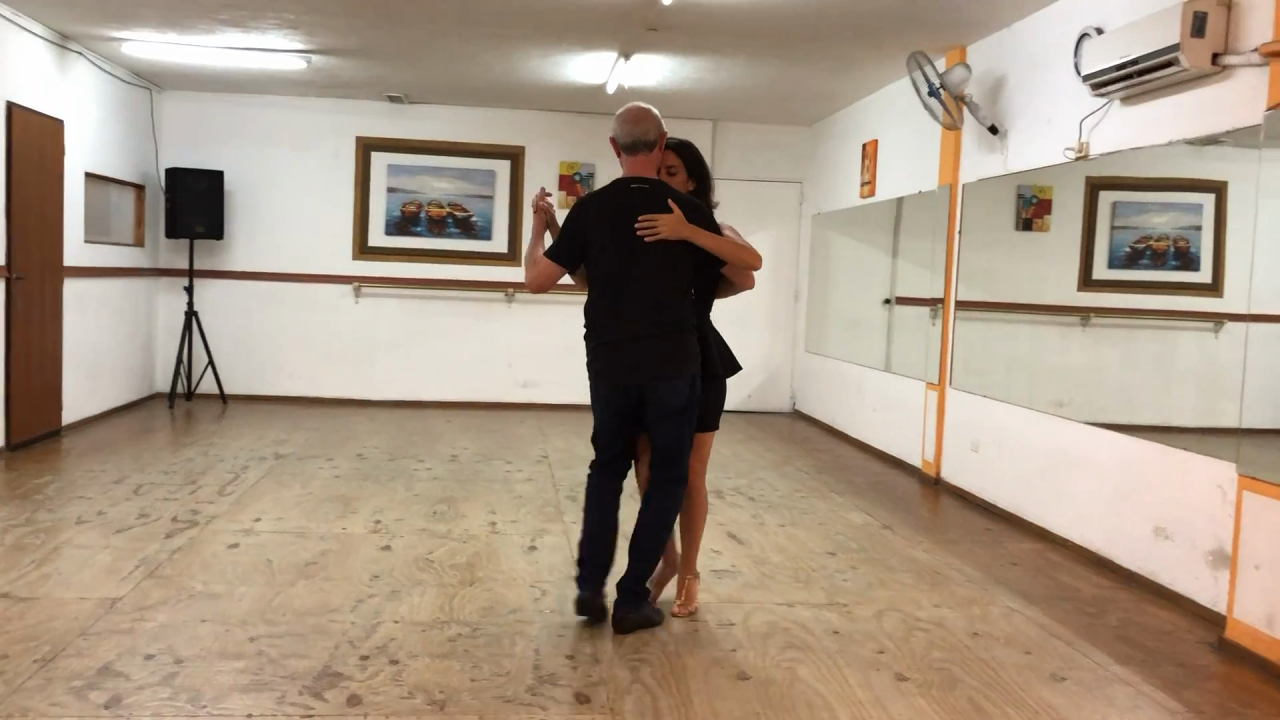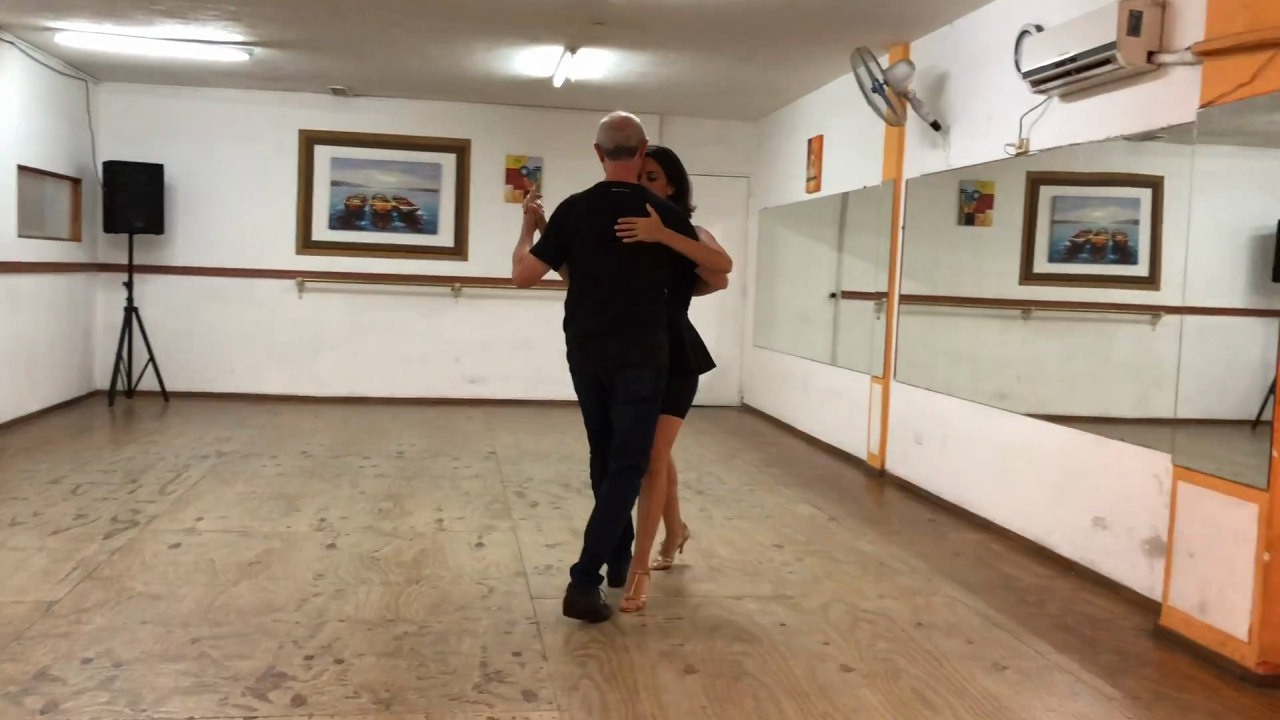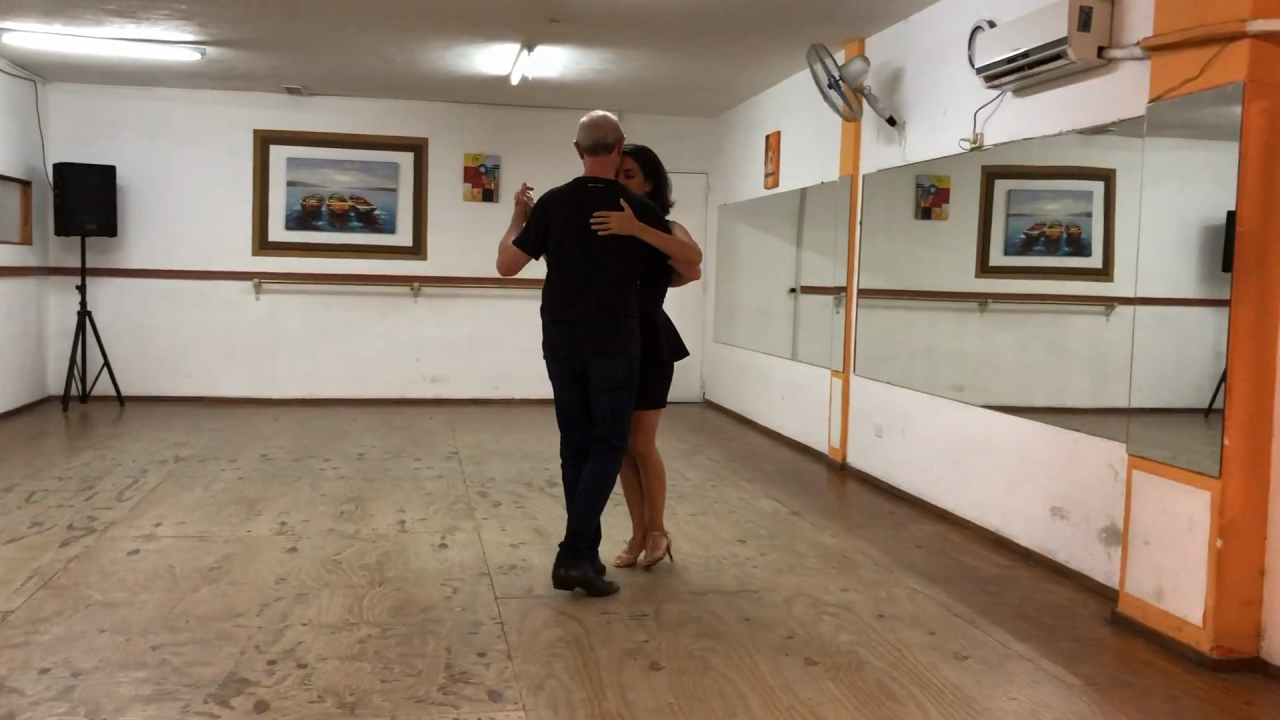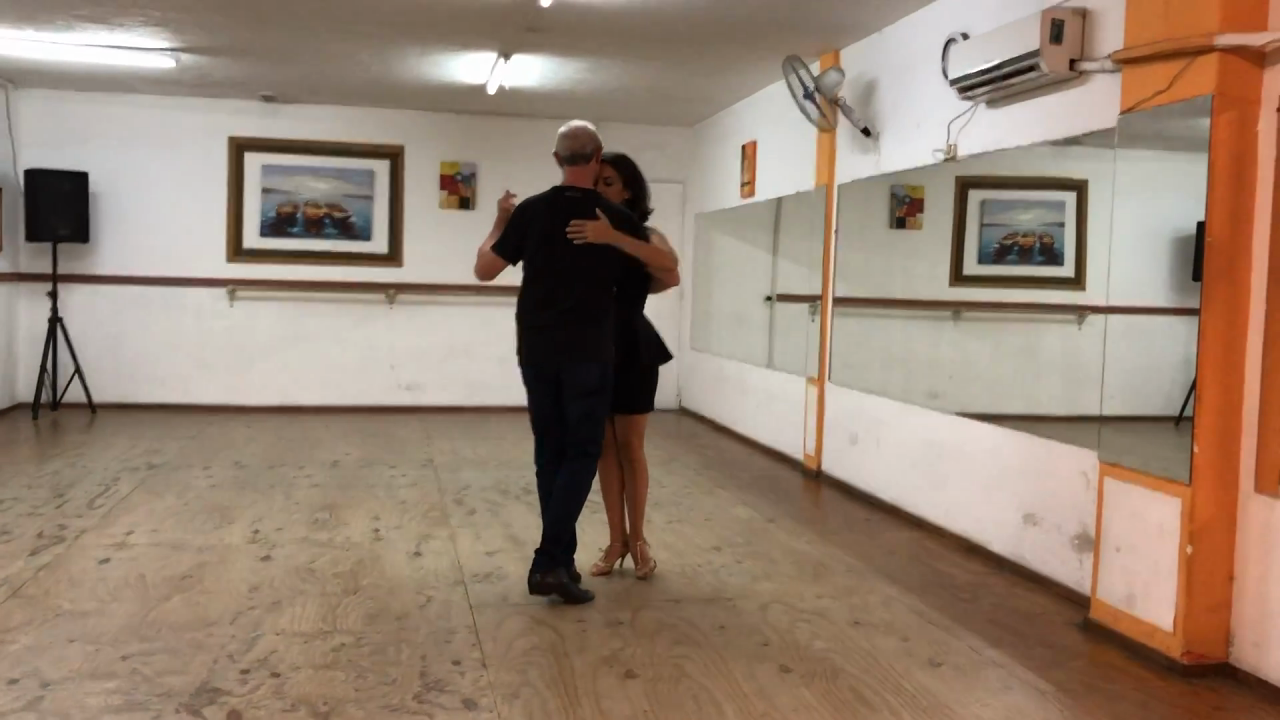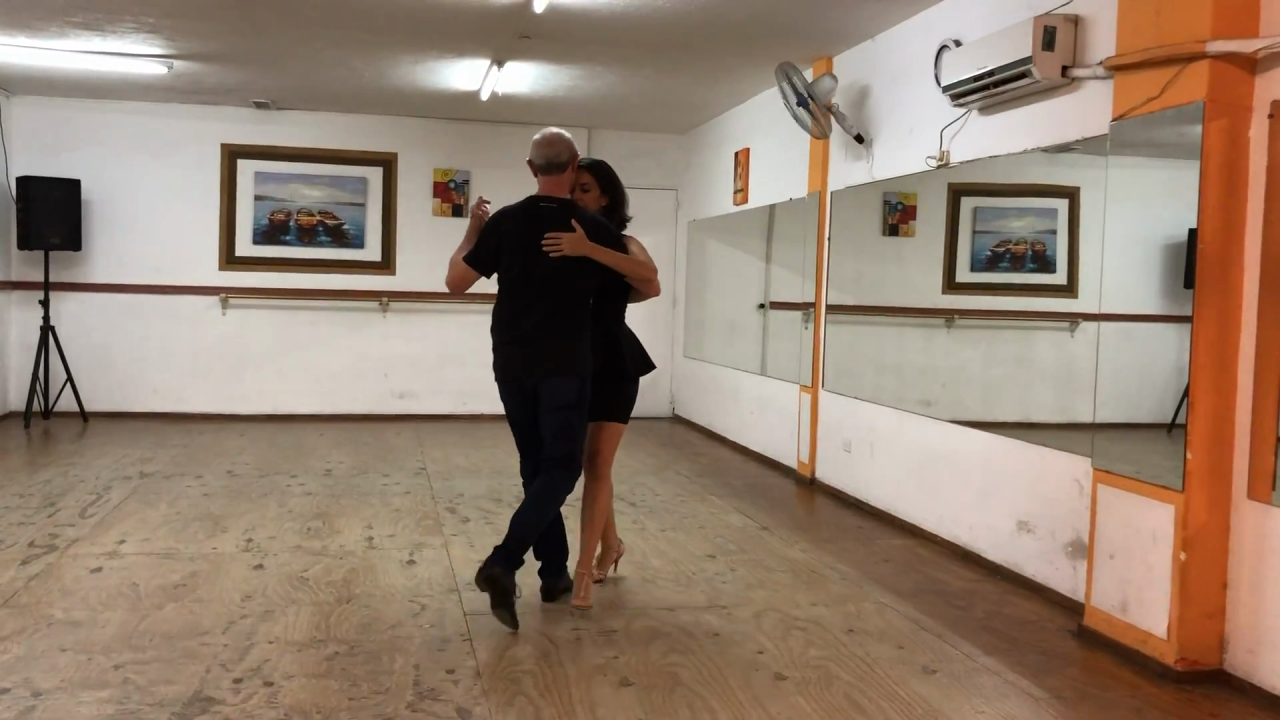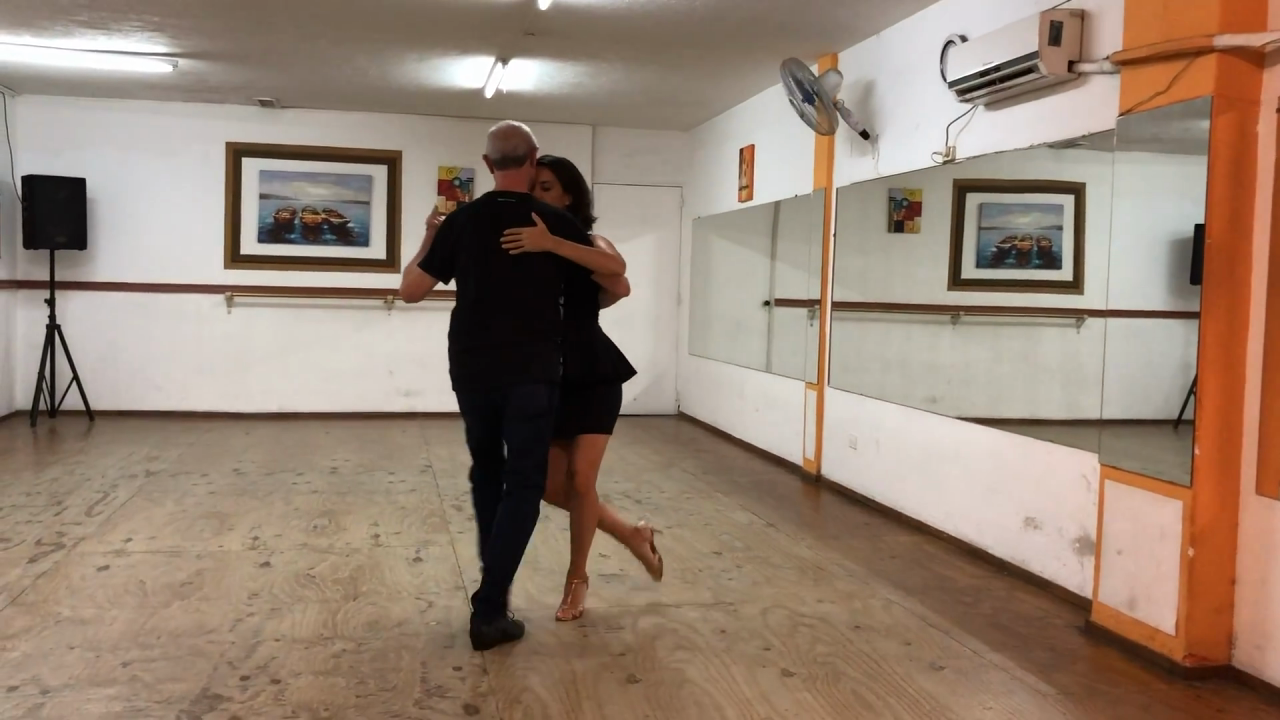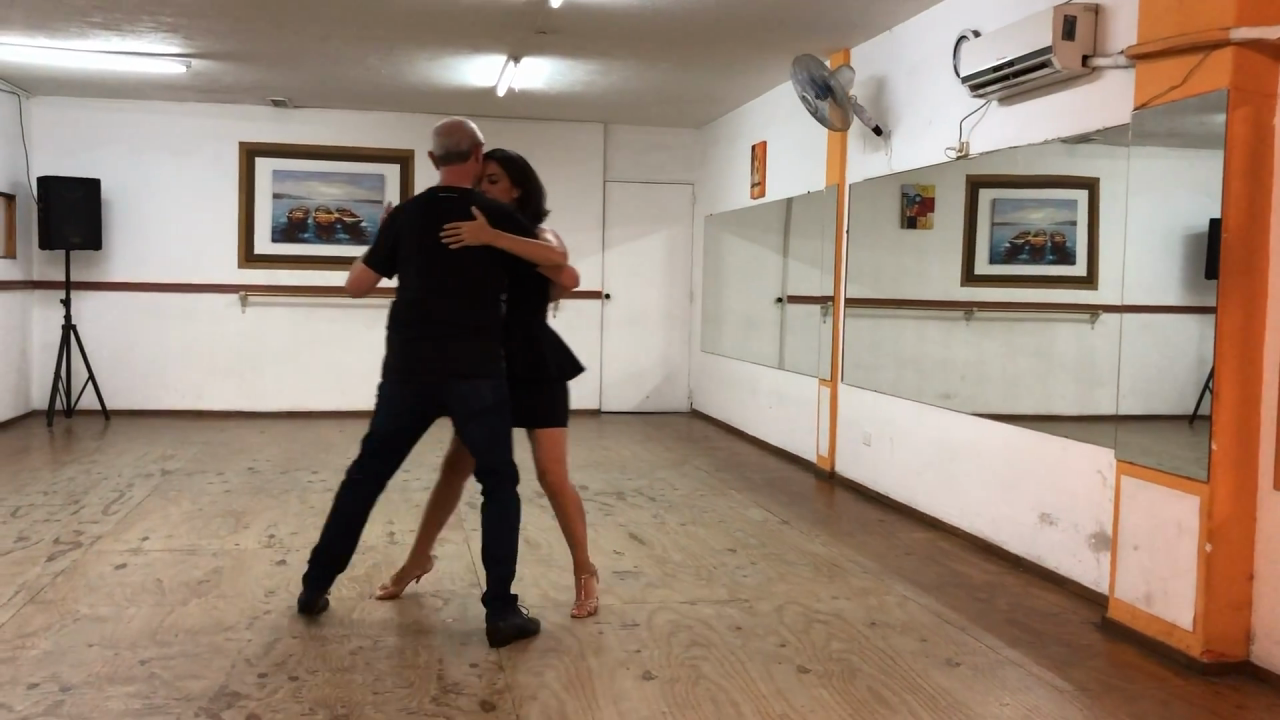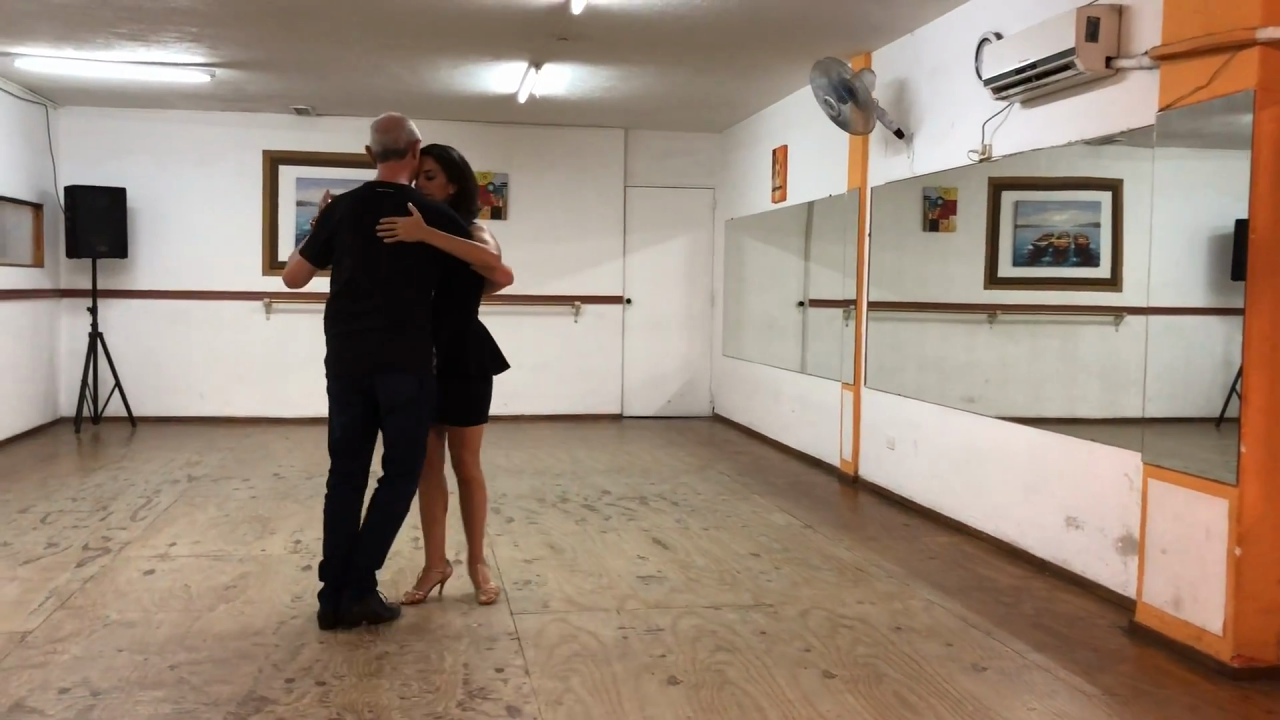
dt=0.5s
person 1, frame 1
left shoulder: (591, 209)
right shoulder: (688, 211)
left elbow: (537, 280)
left wrist: (538, 227)
right wrist: (697, 288)
left hip: (609, 366)
right hip: (671, 368)
left knee: (607, 470)
right knee: (667, 478)
left ankle: (590, 584)
right ankle: (632, 597)
person 1, frame 2
left shoulder: (574, 210)
right shoulder: (665, 214)
left elbow: (524, 274)
left wrist: (528, 227)
right wrist: (675, 288)
left hip: (587, 356)
right hip: (641, 358)
left knee: (604, 458)
right knee: (626, 465)
left ankle: (617, 556)
right ankle: (584, 581)
person 1, frame 3
left shoulder: (553, 203)
right shoulder: (639, 209)
left elbow: (506, 265)
left wrist: (519, 217)
left hip: (562, 345)
right hip: (613, 347)
left knee: (575, 447)
right knee: (606, 447)
left ankle: (584, 553)
right ankle: (574, 555)
person 1, frame 4
left shoulder: (531, 211)
right shoulder: (617, 218)
left elbow: (484, 269)
left wrist: (501, 222)
left hip: (537, 352)
right hip: (588, 354)
left knee: (550, 454)
right knee: (581, 453)
left ankle: (559, 560)
right ankle: (550, 560)
person 1, frame 5
left shoulder: (505, 222)
right shoulder: (594, 229)
left elbow: (456, 282)
left wrist: (474, 232)
left hip: (513, 366)
right hip: (566, 366)
left knee: (536, 468)
right knee: (559, 469)
left ankle: (554, 571)
right ankle: (503, 561)
person 1, frame 6
left shoulder: (461, 221)
right shoulder: (557, 223)
left elbow: (411, 290)
left wrist: (428, 240)
left hip: (471, 372)
right hip: (532, 373)
left knee: (486, 477)
right knee: (523, 484)
left ankle: (497, 584)
right ankle: (488, 611)
person 1, frame 7
left shoulder: (405, 216)
right shoulder: (500, 219)
left elbow: (356, 284)
left wrist: (380, 244)
left hip: (408, 371)
right hip: (474, 372)
left knee: (367, 472)
right knee: (498, 484)
left ankle: (315, 585)
right ankle: (501, 608)
person 1, frame 8
left shoulder: (343, 209)
right shoulder: (435, 216)
left elbow: (293, 277)
left hip: (346, 363)
right hip: (405, 364)
left knee: (345, 474)
right knee: (399, 475)
left ankle: (336, 596)
right ankle: (359, 591)
person 2, frame 1
left shoulder: (711, 233)
right shoulder: (637, 233)
left elbow: (752, 264)
right elbow: (590, 279)
left wrist: (687, 231)
right wrist: (551, 225)
left hip: (698, 364)
left knee: (689, 474)
right knee: (648, 473)
left ankle: (689, 571)
right ankle: (670, 554)
person 2, frame 2
left shoulder: (688, 234)
right shoulder: (618, 234)
left elbow: (722, 268)
left wrist: (662, 235)
left hip: (675, 356)
left knee: (653, 457)
right knee: (654, 454)
left ankle: (639, 568)
right ankle: (675, 529)
person 2, frame 3
left shoulder: (664, 230)
right shoulder: (601, 227)
left elbow: (693, 261)
left wrist: (637, 229)
left hip: (649, 345)
left knee: (641, 444)
right knee: (621, 443)
left ankle: (657, 529)
right ankle: (639, 532)
person 2, frame 4
left shoulder: (643, 236)
right shoulder: (580, 233)
left elbow: (670, 267)
left wrist: (613, 237)
left hip: (632, 352)
left knee: (630, 448)
right knee: (605, 449)
left ankle: (638, 538)
right ankle: (617, 540)
person 2, frame 5
left shoulder: (622, 245)
right shoulder: (557, 242)
left elbow: (648, 279)
left wrist: (587, 250)
left hip: (614, 364)
left knee: (597, 462)
right knee: (592, 462)
left ankle: (584, 571)
right ankle: (609, 546)
person 2, frame 6
left shoulder: (590, 244)
right shoulder: (522, 246)
left elbow: (617, 270)
left wrist: (551, 244)
left hip: (593, 375)
left knee: (581, 480)
right knee: (553, 487)
left ankle: (577, 577)
right ankle: (631, 535)
person 2, frame 7
left shoulder: (541, 239)
right shoulder: (471, 242)
left elbow: (559, 266)
left wrist: (491, 237)
left hip: (536, 367)
left knee: (553, 477)
right knee: (455, 468)
left ankle: (584, 572)
right ankle: (418, 559)
person 2, frame 8
left shoulder: (471, 233)
right shoulder: (407, 236)
left elbow: (496, 269)
left wrist: (426, 234)
left hip: (465, 361)
left knee: (465, 465)
right knee: (425, 464)
left ankle: (477, 560)
right ankle: (435, 563)
